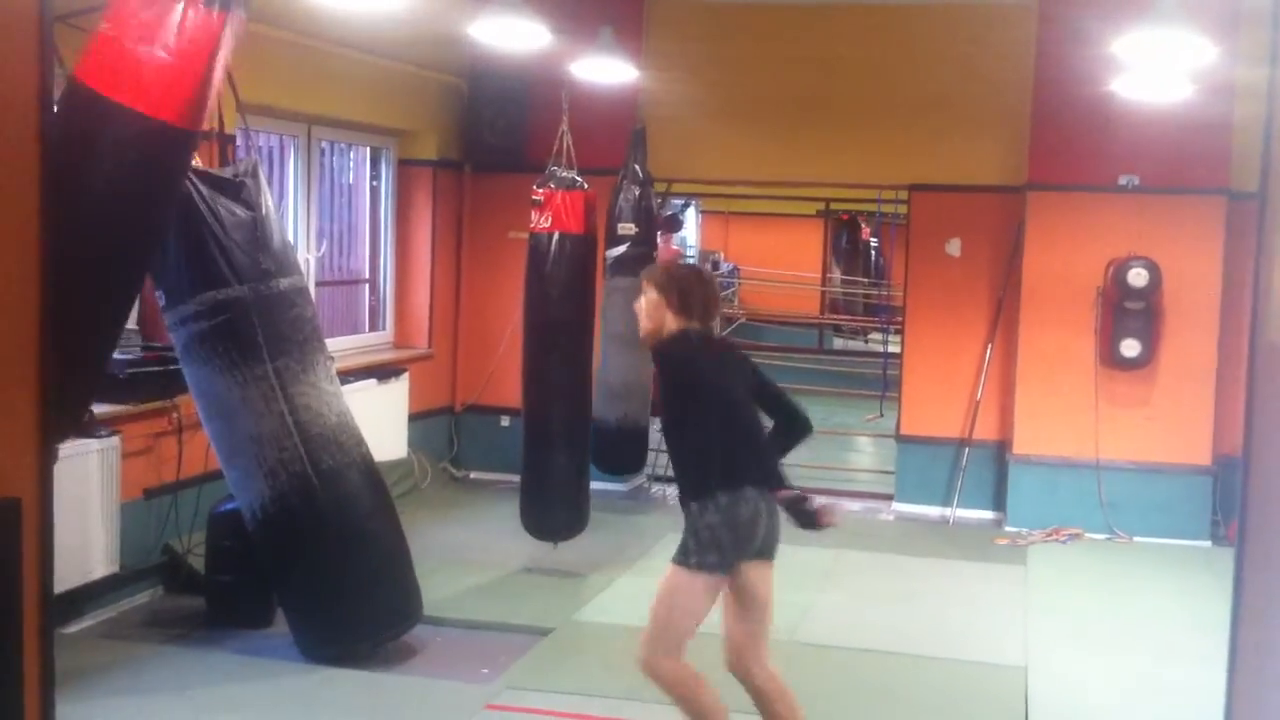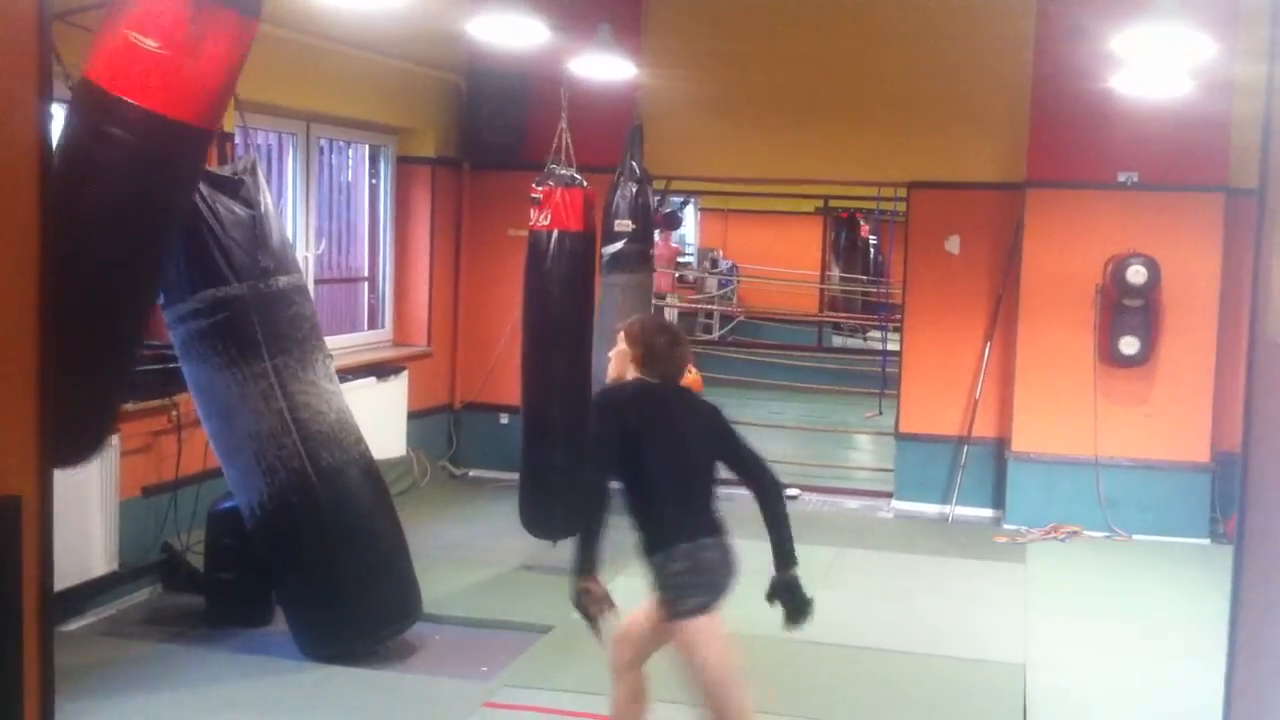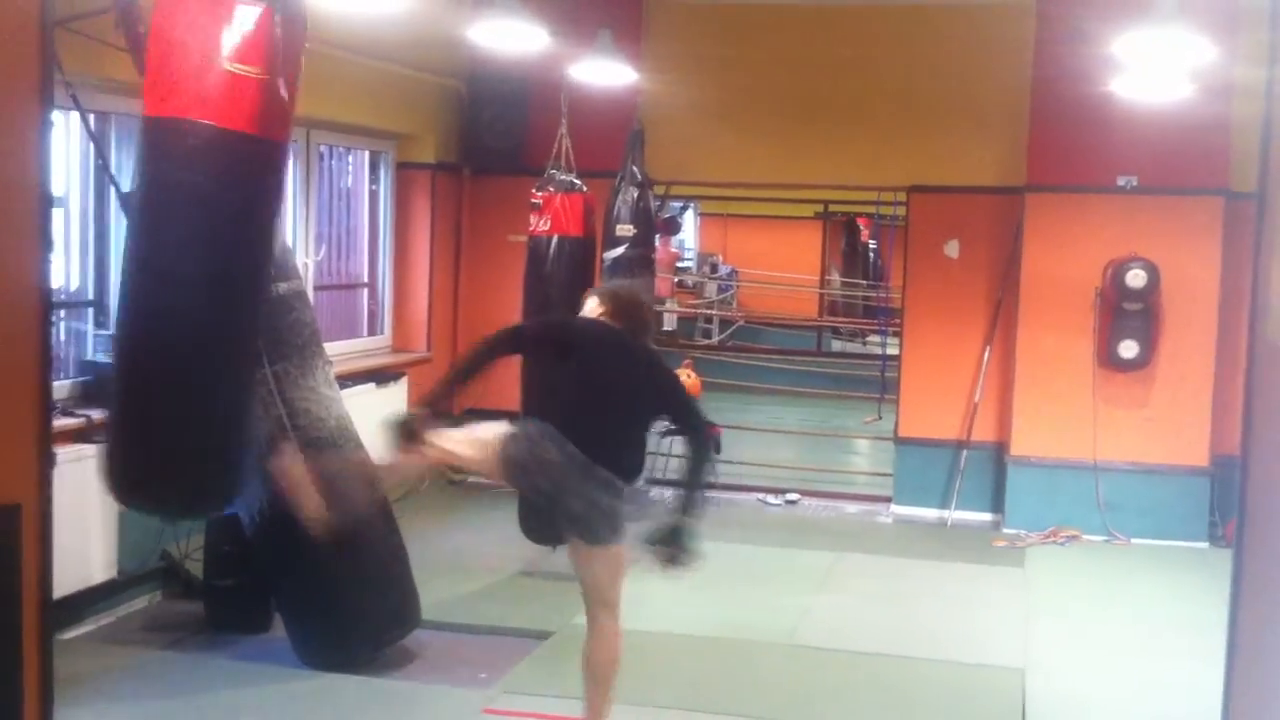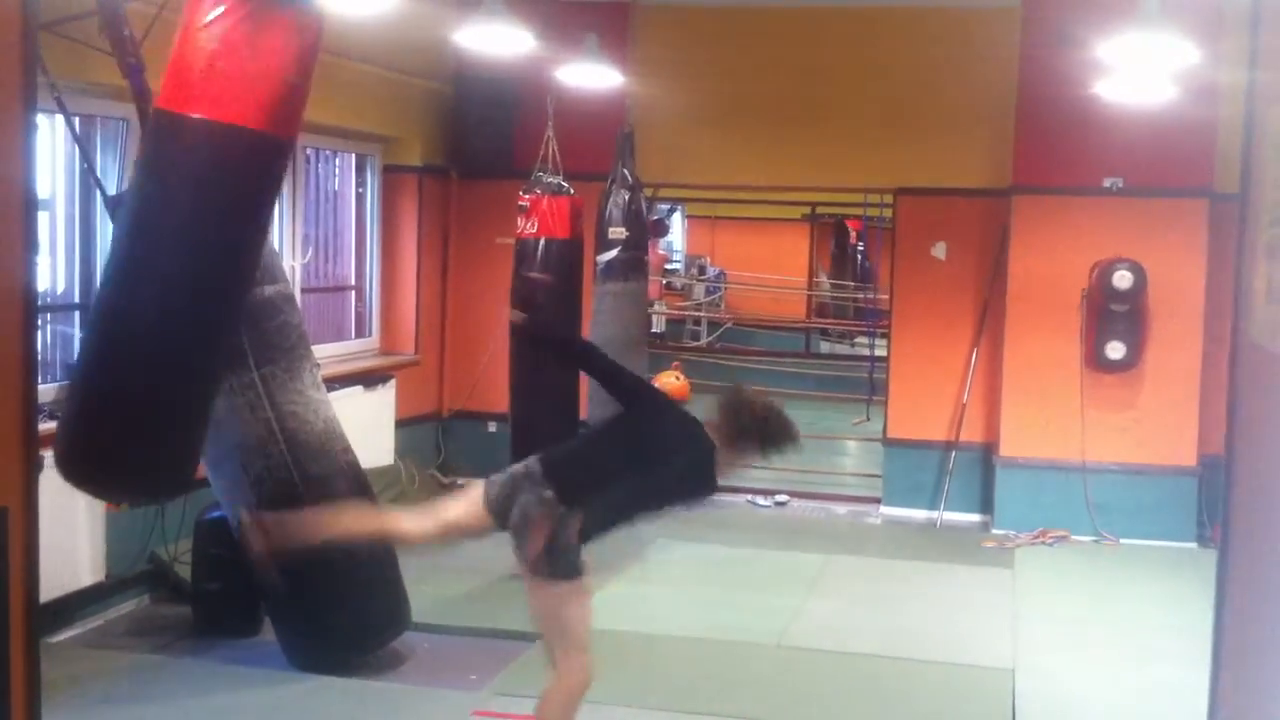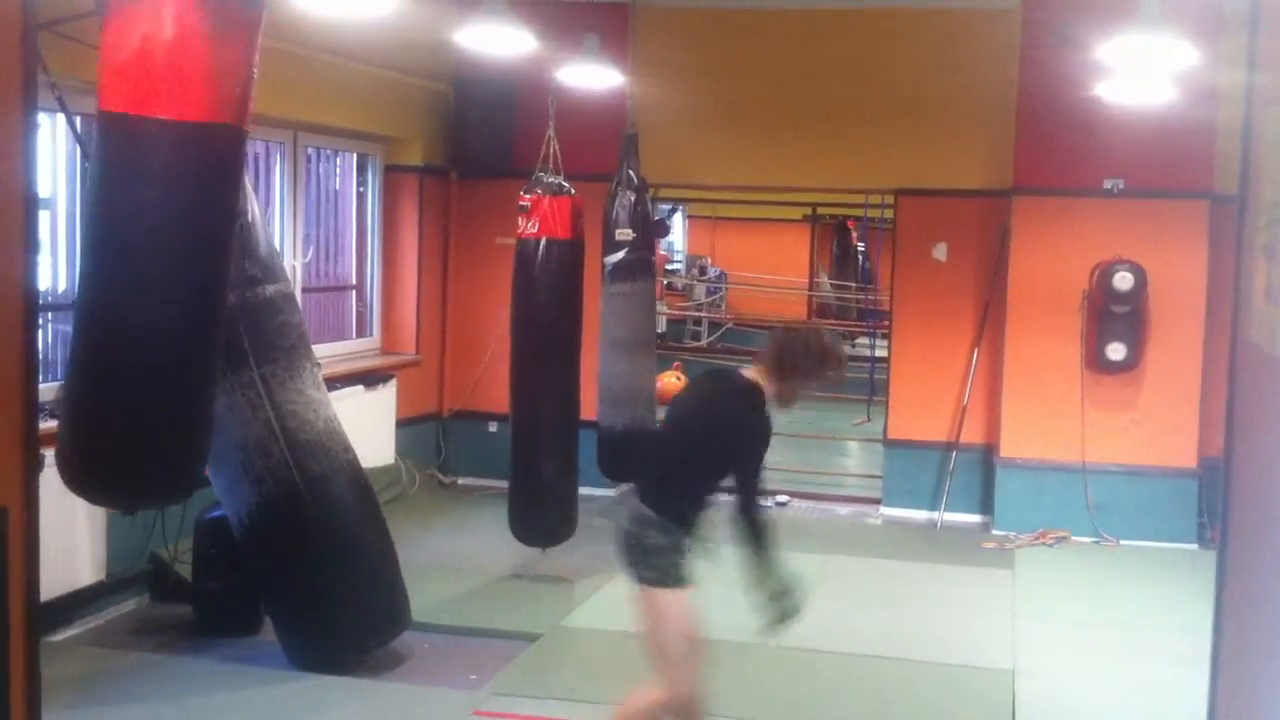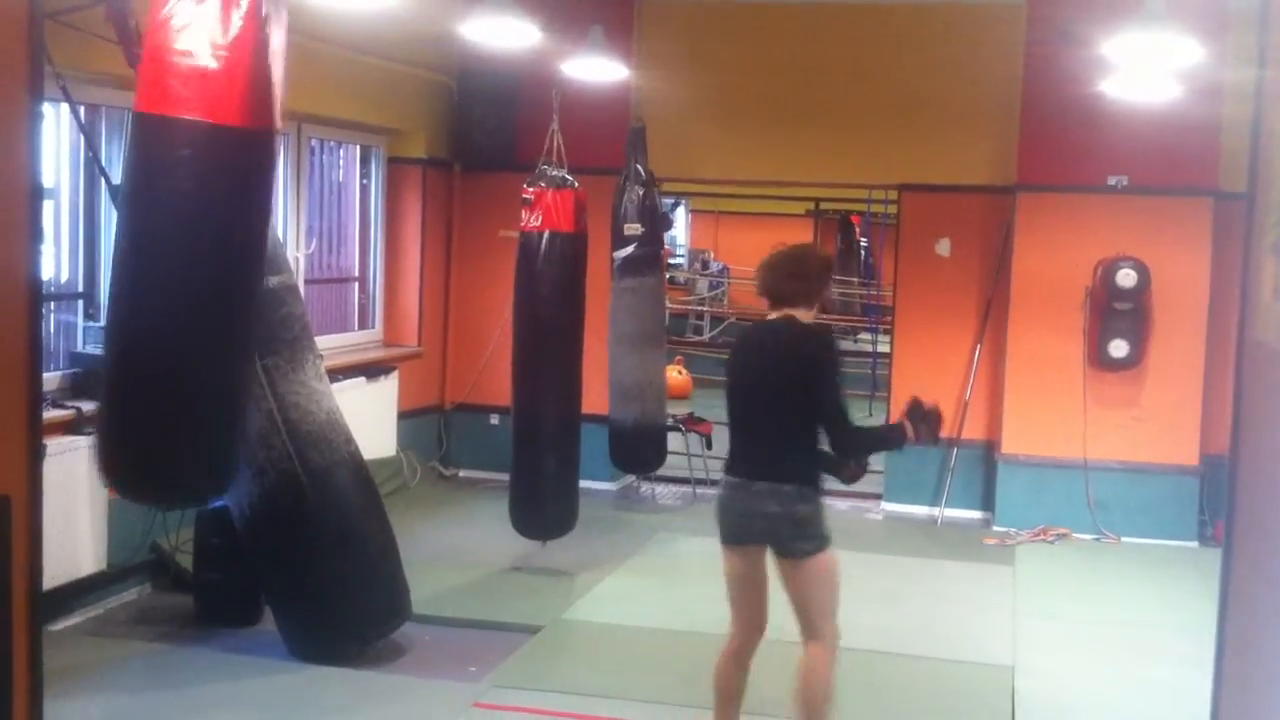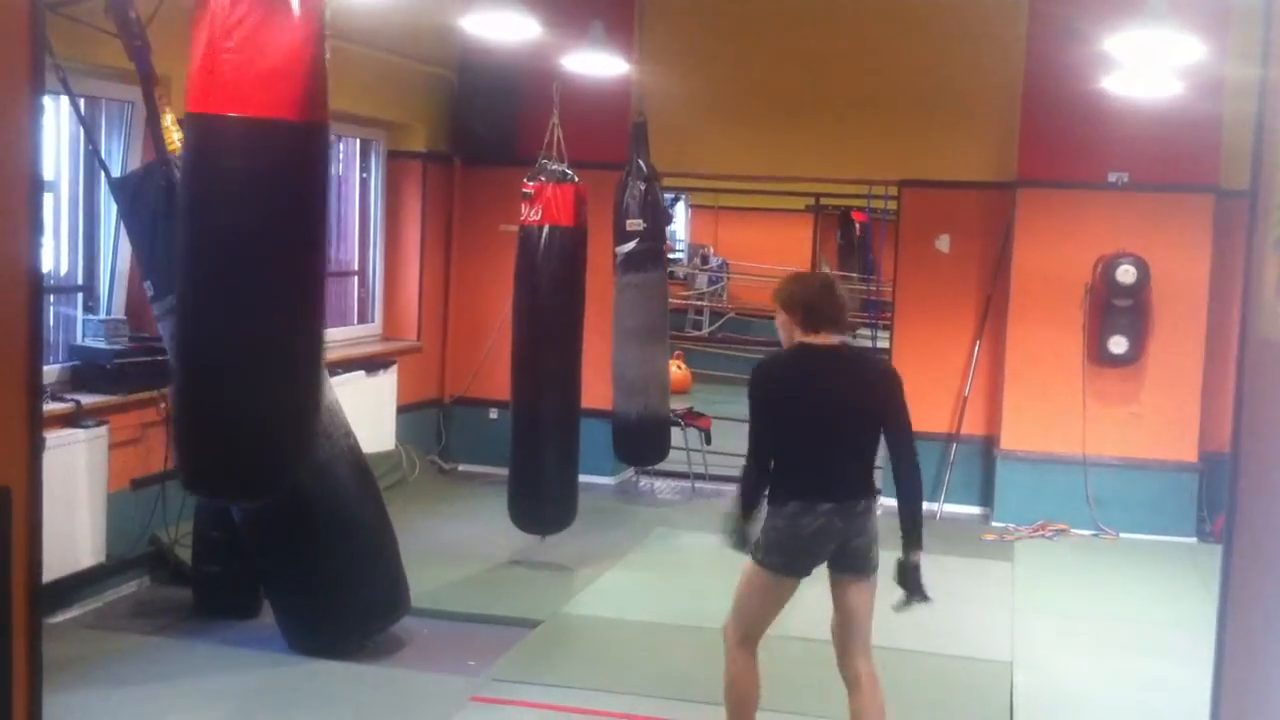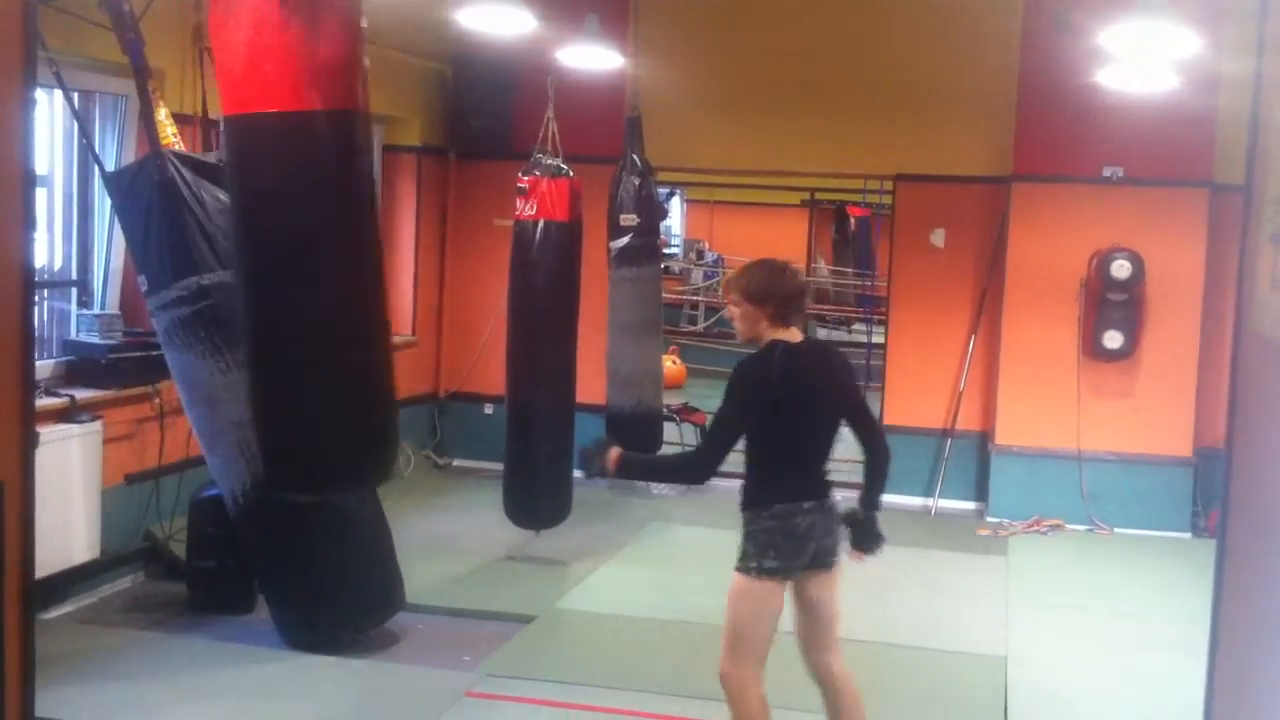
dt=0.3s
person 1, frame 1
left shoulder: (675, 354)
right shoulder: (727, 355)
left elbow: (737, 420)
right elbow: (797, 423)
left wrist: (784, 491)
left hip: (716, 519)
right hip: (756, 511)
left knee: (660, 659)
right knee: (749, 663)
person 1, frame 2
left shoulder: (612, 403)
right shoulder: (699, 409)
left elbow: (596, 488)
right elbow: (767, 484)
left wrist: (585, 573)
right wrist: (786, 570)
left hip: (681, 563)
right hip: (709, 555)
right knee: (625, 646)
person 1, frame 3
left shoulder: (578, 331)
right shoulder: (660, 374)
left elbow: (501, 342)
right elbow: (699, 439)
left wrist: (428, 405)
right wrist: (682, 518)
left hip: (539, 448)
right hip: (596, 495)
left knee: (434, 442)
right knee: (605, 615)
person 1, frame 4
left shoulder: (658, 409)
right shoulder: (702, 475)
left elbow: (587, 356)
right elbow: (627, 495)
left wrist: (528, 324)
right wrist: (573, 526)
left hip: (526, 482)
right hip: (552, 514)
left knee: (399, 526)
right knee: (576, 669)
left ankle: (280, 533)
person 1, frame 5
left shoulder: (713, 380)
right shoulder: (749, 418)
right elbow: (746, 504)
right wrist: (771, 580)
left hip: (646, 521)
right hip: (660, 537)
left knee: (687, 652)
right knee: (679, 687)
person 1, frame 6
left shoulder: (745, 343)
right shoulder: (815, 346)
right elbow: (844, 440)
left wrist: (823, 462)
right wrist: (906, 431)
left hip: (739, 496)
right hip: (792, 501)
left knee: (744, 633)
right knee: (821, 639)
person 1, frame 7
left shoulder: (772, 373)
right shoulder: (880, 374)
left elbow: (758, 464)
right elbow: (906, 465)
left wrist: (741, 518)
right wrist: (912, 551)
left hip: (793, 520)
right hip: (855, 524)
left knee: (739, 639)
right knee: (857, 663)
person 1, frame 8
left shoulder: (757, 372)
right shoulder: (831, 362)
left elbow: (699, 467)
right elbow: (877, 446)
left wrist: (617, 461)
right wrist: (867, 512)
left hip: (773, 526)
right hip: (819, 519)
left knee: (737, 670)
right knee: (825, 657)
